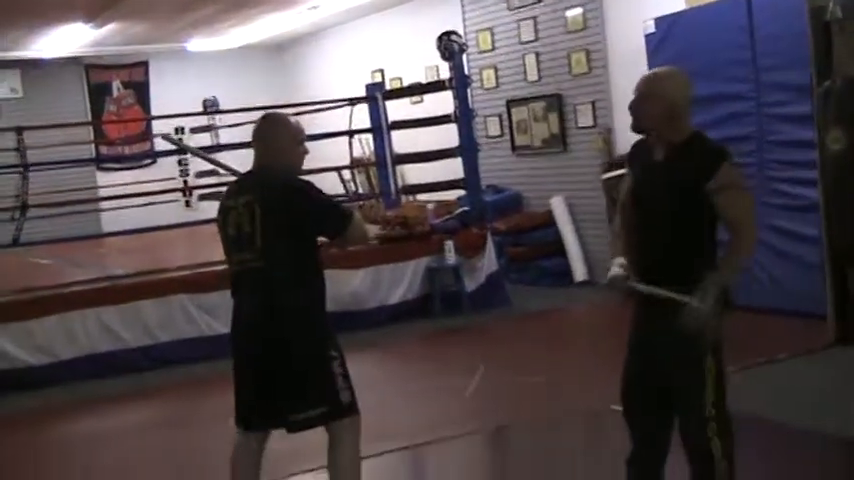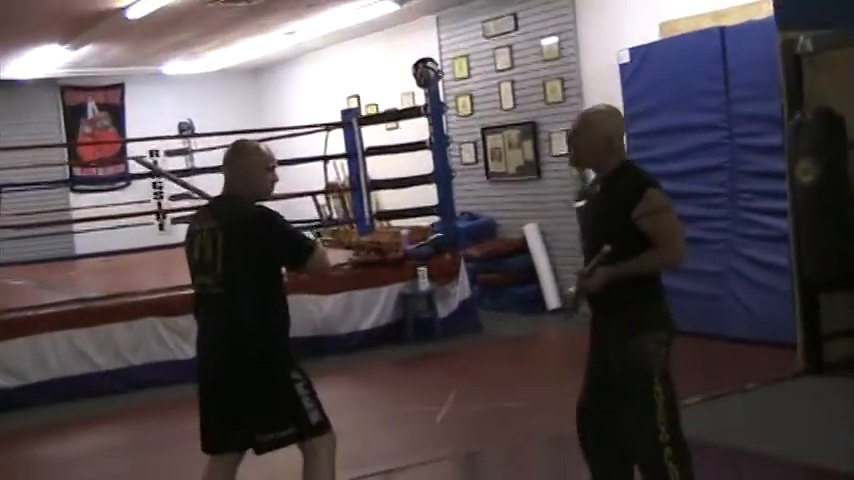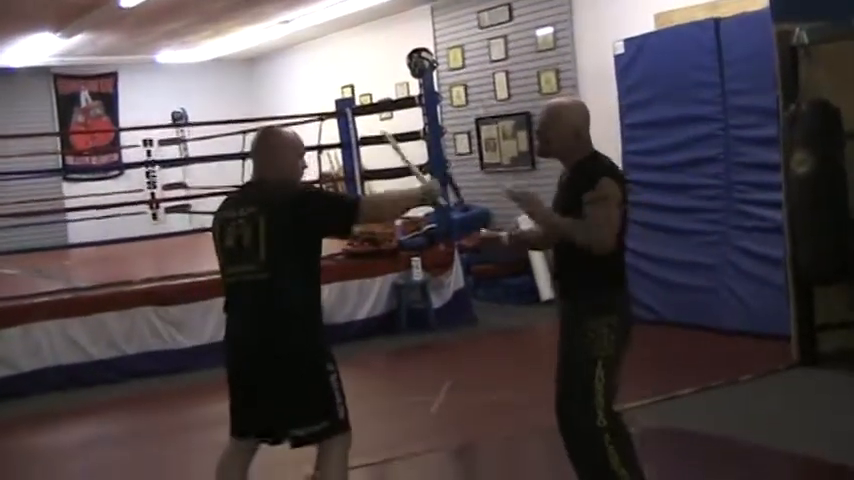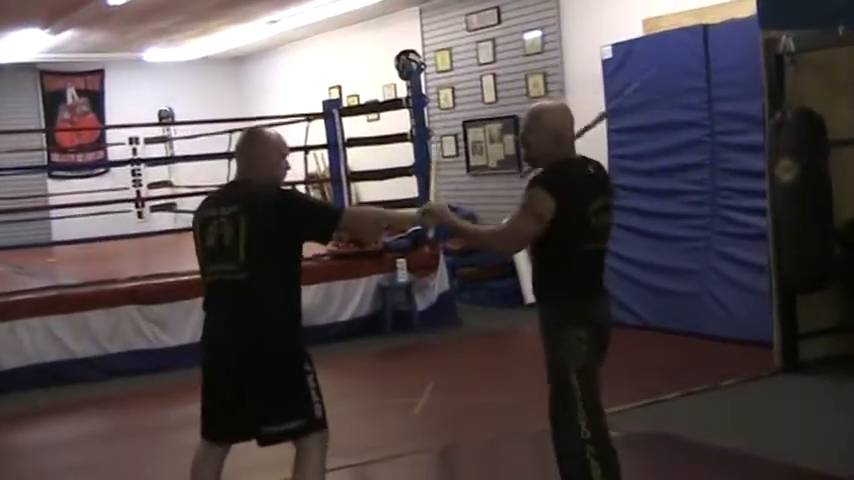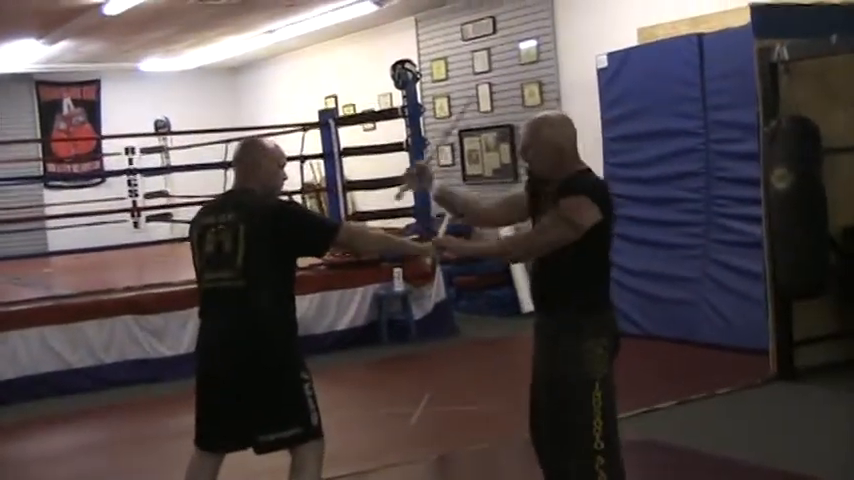
dt=0.5s
person 1, frame 1
left shoulder: (710, 160)
right shoulder: (639, 153)
left elbow: (744, 234)
right elbow: (625, 213)
left wrist: (710, 294)
right wrist: (620, 259)
left hip: (691, 300)
right hip: (652, 296)
left knee: (700, 405)
right knee: (640, 395)
person 1, frame 2
left shoulder: (638, 188)
right shoulder: (598, 186)
left elbow: (673, 251)
left wrist: (609, 274)
right wrist: (587, 279)
left hip: (641, 325)
right hip: (606, 323)
left knee: (653, 430)
right knee: (595, 419)
person 1, frame 3
left shoulder: (599, 176)
right shoulder: (574, 175)
left elbow: (602, 239)
left wrist: (541, 212)
right wrist: (507, 238)
left hip: (601, 309)
right hip: (580, 306)
left knee: (593, 411)
right knee: (572, 407)
person 1, frame 4
left shoulder: (551, 184)
right shoulder: (592, 173)
left elbow: (506, 242)
left wrist: (449, 220)
left hip: (571, 316)
right hip: (586, 307)
left knee: (581, 423)
right knee: (569, 415)
person 1, frame 5
left shoulder: (583, 195)
right shoulder: (543, 186)
left elbow: (524, 246)
right elbow: (490, 213)
left wrist: (460, 247)
right wrist: (434, 190)
left hip: (585, 330)
right hip: (551, 325)
left knee: (592, 439)
right knee: (548, 429)
person 2, frame 1
left shoulder: (231, 198)
right shoulder: (293, 191)
right elbow: (358, 233)
right wrist: (325, 221)
left hip: (250, 326)
right hip: (296, 325)
left knee: (251, 431)
right knee: (344, 422)
person 2, frame 2
left shoulder: (200, 222)
right shoulder: (257, 220)
right elbow: (320, 263)
right wrist: (291, 247)
left hip: (216, 351)
right hip: (259, 352)
left knee: (224, 452)
right knee: (318, 441)
person 2, frame 3
left shoulder: (226, 210)
right shoulder: (297, 201)
right elbow: (375, 209)
right wrist: (423, 193)
left hip: (244, 339)
right hip: (293, 340)
left knee: (244, 438)
right knee: (333, 438)
person 2, frame 4
left shoulder: (206, 210)
right shoulder: (278, 204)
right elbow: (356, 221)
right wrist: (417, 217)
left hip: (220, 338)
right hip: (271, 339)
left knee: (215, 440)
right knee: (311, 437)
person 2, frame 5
left shoulder: (203, 218)
right shoulder: (276, 213)
right elbow: (353, 237)
right wrist: (419, 248)
left hip: (216, 345)
right hip: (267, 346)
left knee: (209, 448)
right knee: (307, 446)
